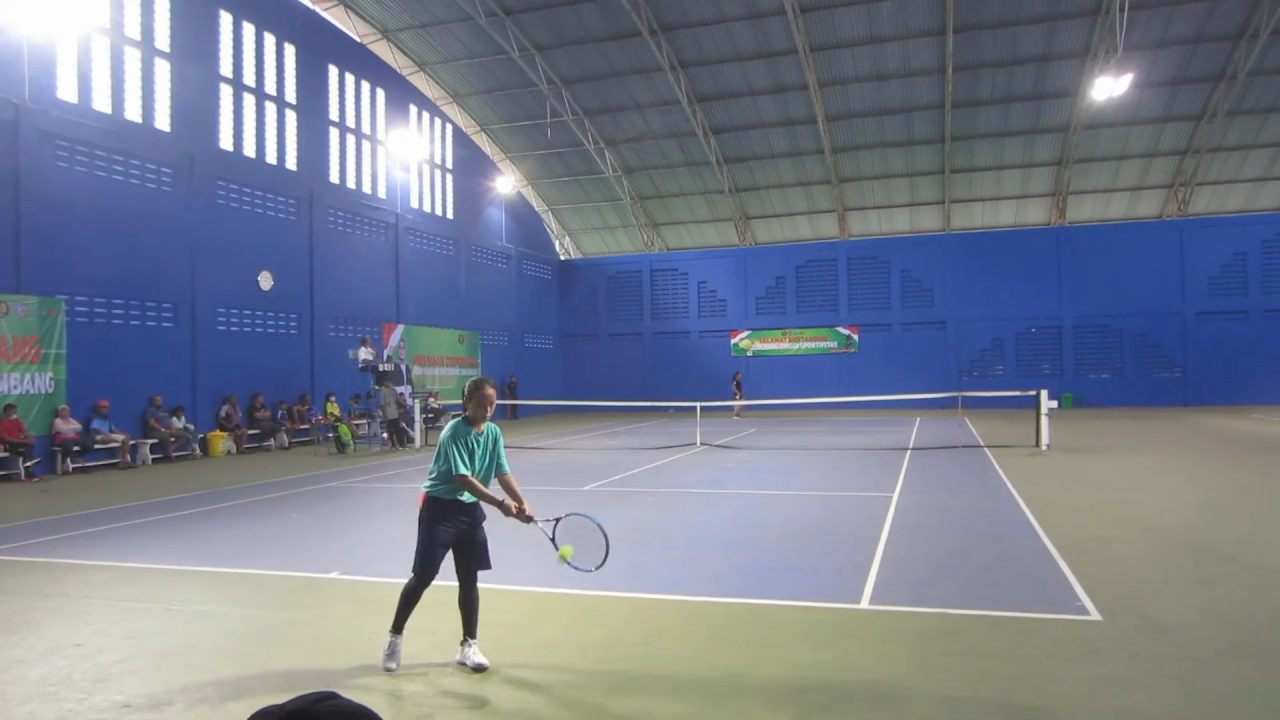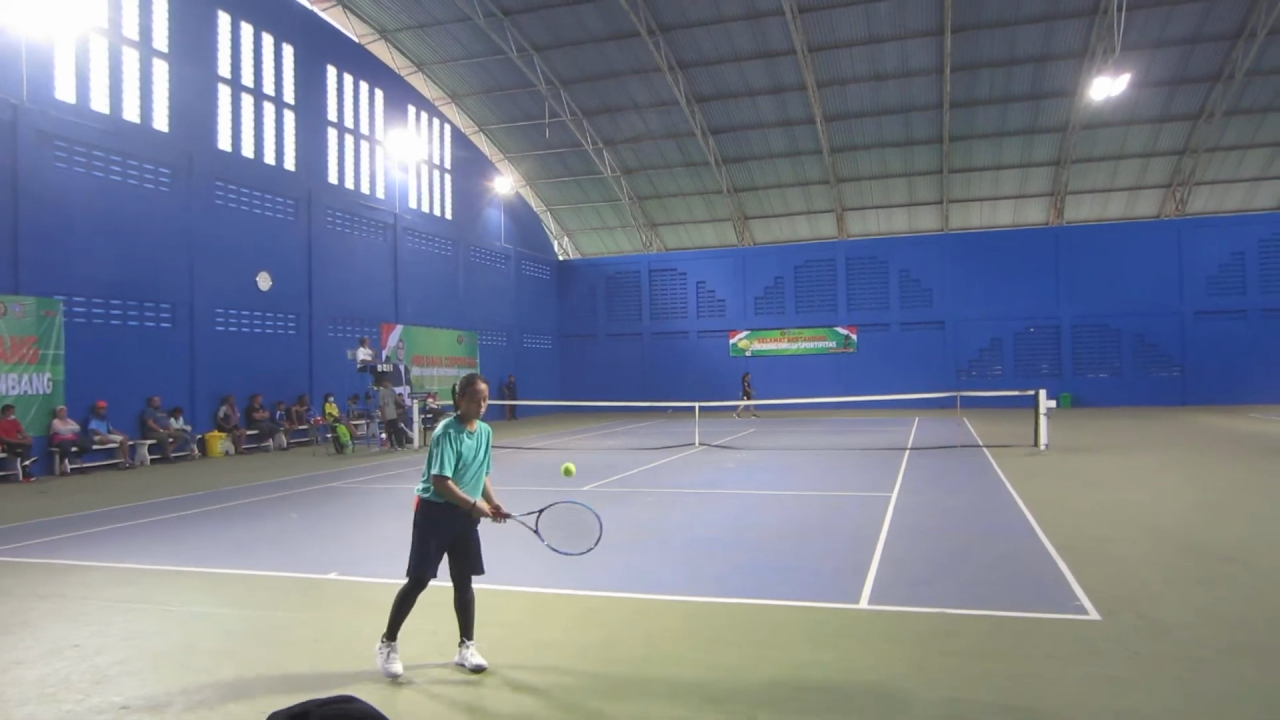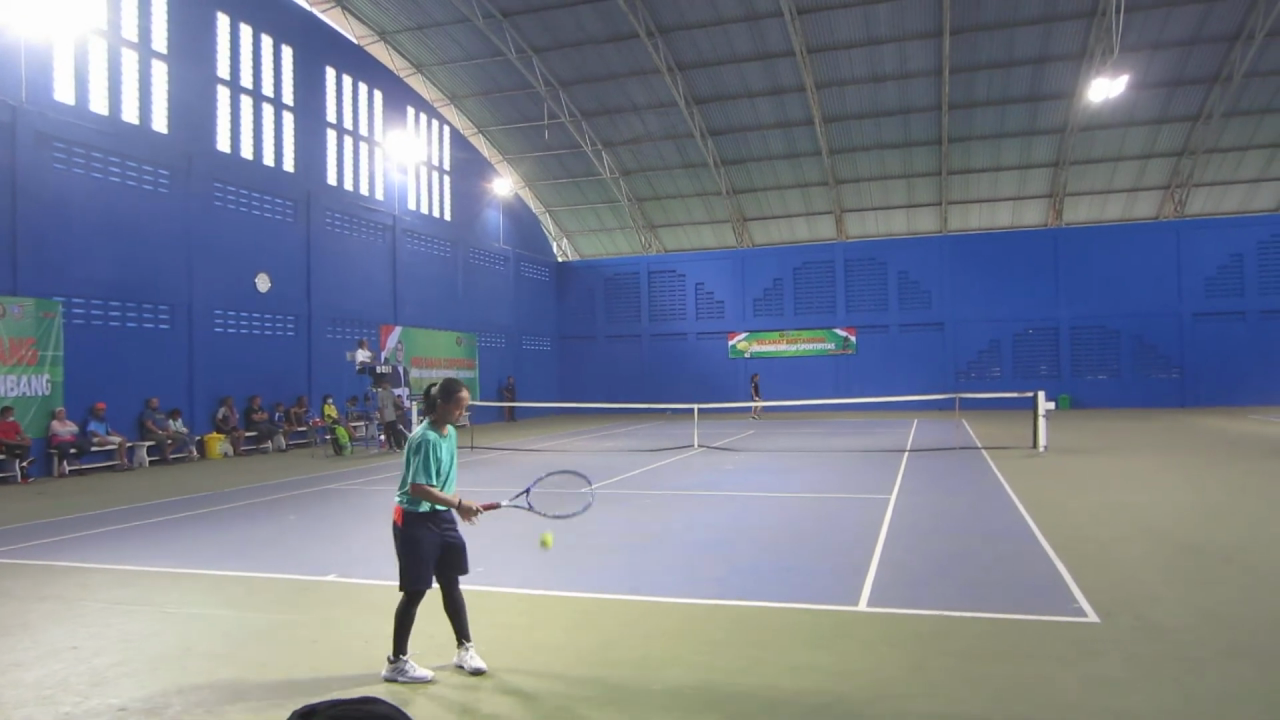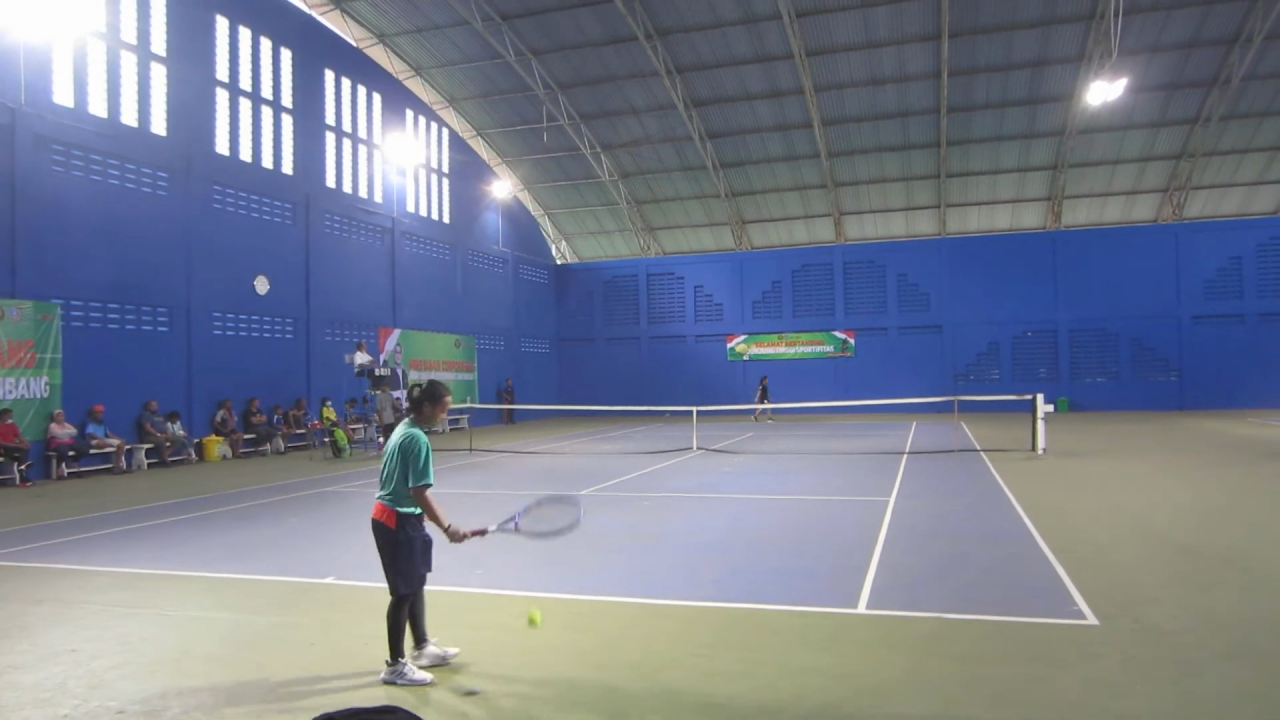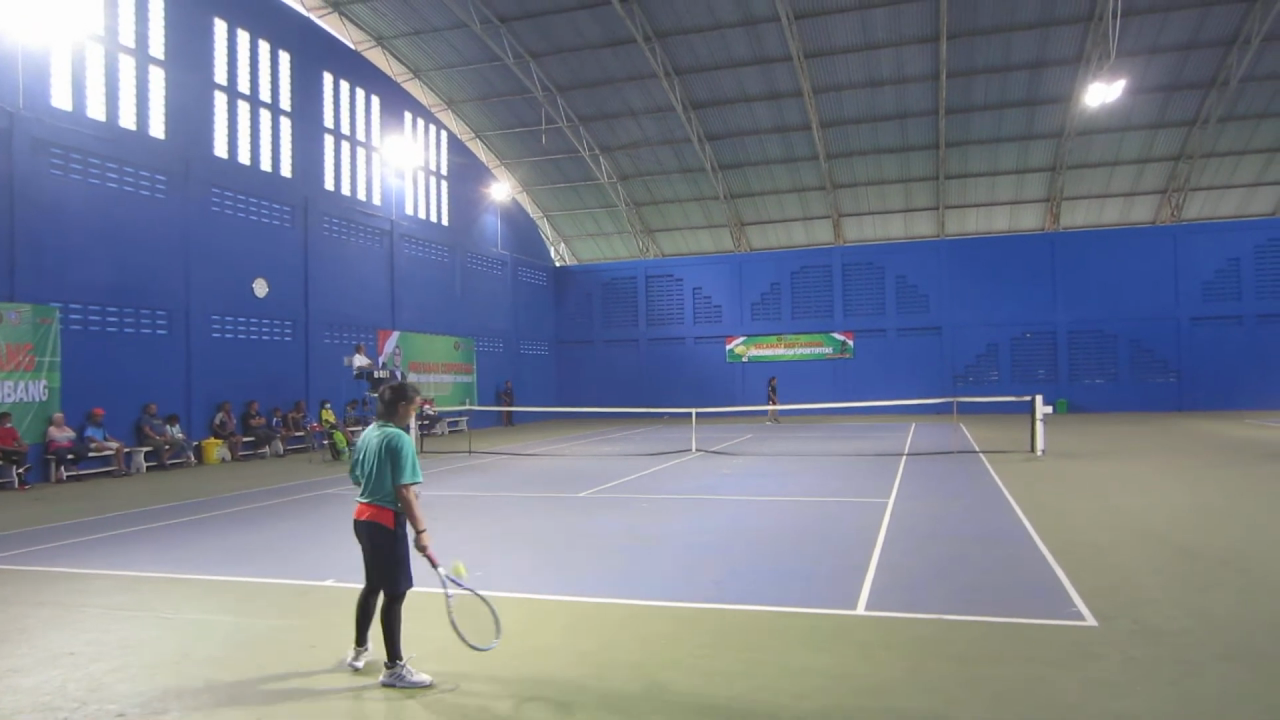
dt=0.3s
person 1, frame 1
left shoulder: (494, 433)
right shoulder: (454, 433)
left elbow: (503, 473)
right elbow: (464, 479)
left wrist: (522, 503)
right wrist: (499, 502)
left hip: (470, 510)
right hip: (440, 508)
left knee: (469, 579)
right knee: (423, 576)
left ankle: (468, 645)
right ankle: (396, 635)
person 1, frame 2
left shoulder: (485, 432)
right shoulder: (446, 433)
right elbow: (440, 481)
left wrist: (493, 505)
right wrist: (474, 505)
left hip: (465, 515)
right hip: (434, 512)
left knee: (464, 582)
right knee: (418, 581)
left ankle: (466, 646)
right ankle: (388, 644)
person 1, frame 3
left shoulder: (449, 434)
right shoulder: (425, 439)
right elbow: (418, 488)
left wrist: (455, 505)
right wrist: (458, 504)
left hip: (439, 518)
right hip: (415, 521)
left knee: (451, 584)
right knee: (415, 591)
left ankle: (465, 649)
right ankle: (397, 662)
person 1, frame 4
left shoulder: (404, 430)
right shoulder: (417, 439)
right elbow: (419, 493)
left wrist: (425, 513)
right wrist: (447, 527)
left hip: (402, 517)
right hip: (398, 522)
left knee: (415, 584)
right knee: (404, 592)
left ankle: (422, 647)
right ankle: (395, 665)
person 1, frame 5
left shoulder: (368, 434)
right shoulder: (399, 440)
right elbow: (404, 491)
right wrist: (420, 530)
left hip: (363, 517)
right hip: (386, 521)
left knee: (373, 585)
right knee: (395, 594)
left ankle: (359, 649)
right ankle: (394, 667)
